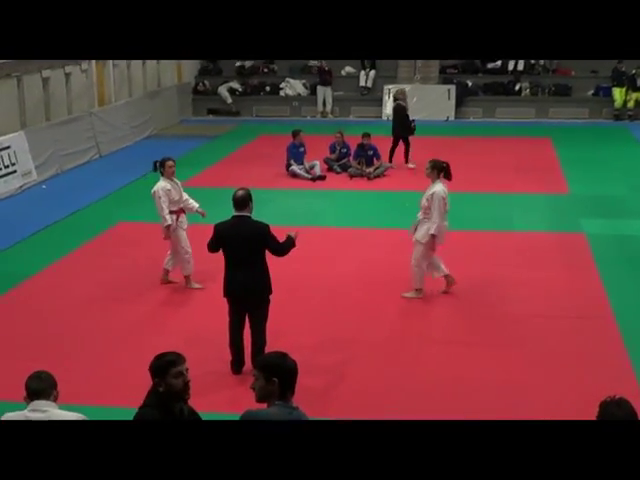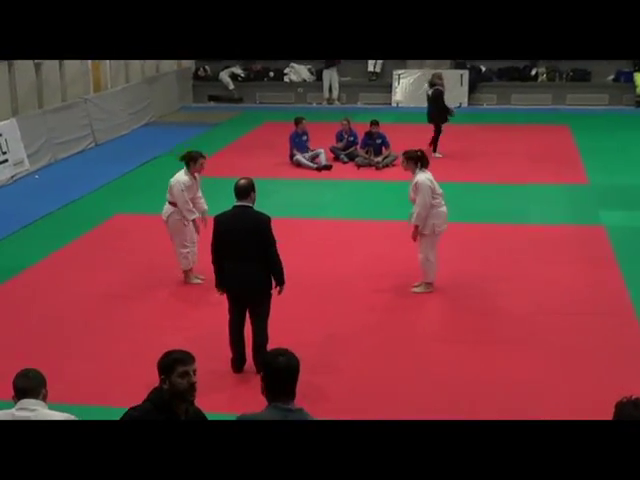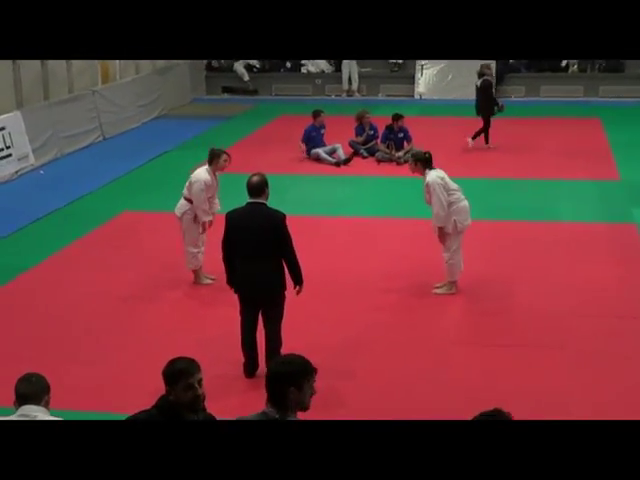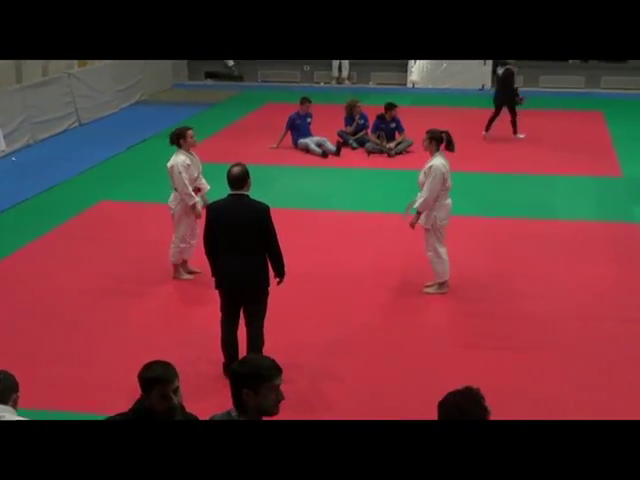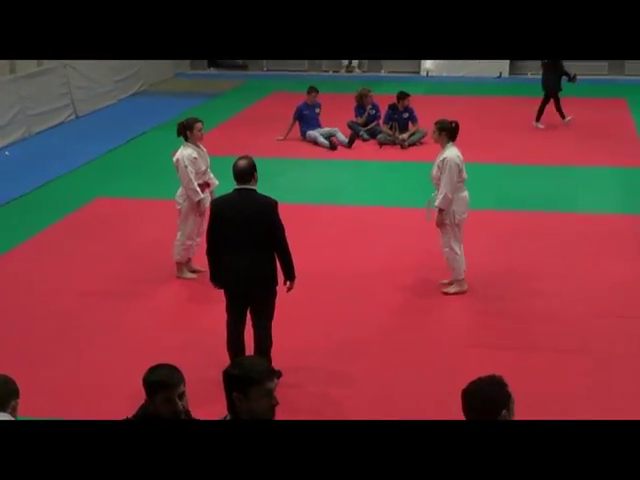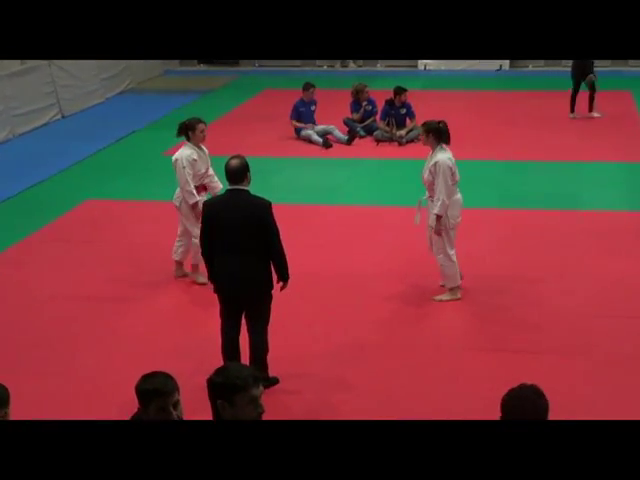
dt=0.4s
person 1, frame 1
left shoulder: (221, 228)
right shoulder: (260, 228)
left elbow: (212, 248)
right elbow: (278, 250)
right wrist: (291, 240)
left hip: (233, 286)
right hip: (257, 286)
left knee: (235, 326)
right knee: (258, 326)
left ankle: (237, 364)
person 1, frame 2
left shoulder: (221, 219)
right shoulder: (262, 220)
left elbow: (217, 254)
right elbow: (271, 253)
left wrist: (220, 280)
right wrist: (279, 279)
left hip: (233, 281)
right hip: (258, 281)
left knee: (236, 322)
right knee: (259, 323)
left ankle: (238, 363)
right ankle: (260, 363)
person 1, frame 3
left shoulder: (233, 216)
right shoulder: (276, 217)
left elbow: (227, 251)
right elbow: (287, 251)
left wrist: (231, 277)
right wrist: (297, 278)
left hip: (244, 281)
right hip: (271, 281)
left knee: (248, 324)
right knee: (272, 326)
left ankle: (250, 367)
person 1, frame 4
left shoulder: (214, 209)
right shoulder: (260, 210)
left elbow: (209, 245)
right elbow: (271, 244)
left wrist: (217, 269)
right wrist: (279, 270)
left hip: (226, 276)
right hip: (254, 277)
left knee: (229, 322)
right knee: (254, 323)
left ankle: (230, 366)
person 1, frame 5
left shoulder: (219, 204)
right shoulder: (268, 205)
left elbow: (212, 243)
right elbow: (279, 242)
left wrist: (215, 273)
right wrist: (289, 272)
left hip: (231, 275)
right hip: (262, 276)
left knee: (234, 324)
right knee: (262, 324)
person 1, frame 6
left shoulder: (211, 206)
right shoulder: (261, 206)
left elbow: (206, 245)
right elbow: (274, 244)
left wrist: (213, 273)
right wrist: (282, 273)
left hip: (225, 278)
right hip: (256, 279)
left knee: (229, 328)
right knee: (257, 329)
right ankle: (259, 377)
person 2, frame 1
left shoulder: (437, 191)
right shoulder: (437, 185)
left elbow: (436, 217)
left wrist: (432, 238)
right wrist: (418, 223)
left hip: (432, 229)
right hip: (427, 225)
left knee: (418, 260)
right knee: (428, 257)
right ankle: (448, 279)
person 2, frame 2
left shoulder: (421, 181)
right shoulder: (421, 174)
left elbow: (422, 206)
left wrist: (416, 228)
right wrist: (416, 224)
left hip: (433, 217)
right hip: (433, 214)
left knee: (426, 252)
right knee: (426, 250)
left ankle: (428, 284)
right ankle: (428, 280)
person 2, frame 3
left shoulder: (432, 180)
right shoulder: (434, 173)
left elbow: (440, 207)
left wrist: (439, 229)
right wrist: (440, 226)
left hip: (455, 213)
right hip: (456, 209)
left knee: (451, 250)
right knee: (451, 248)
left ankle: (451, 285)
right ankle: (451, 281)
person 2, frame 4
left shoulder: (436, 165)
right shoulder: (439, 160)
left elbow: (429, 194)
left wrist: (416, 215)
right wrist: (420, 213)
left hip: (435, 210)
right hip: (438, 207)
left knee: (434, 247)
right knee: (437, 246)
left ankle: (442, 284)
right ankle: (442, 280)
person 2, frame 5
left shoulder: (449, 157)
right shoulder: (448, 151)
left elbow: (447, 188)
left wrist: (440, 213)
right wrist: (441, 210)
left hip: (453, 203)
right hip: (453, 201)
left knee: (450, 243)
right knee: (454, 240)
left ankle: (460, 283)
right ankle: (458, 276)
person 2, frame 6
left shoulder: (441, 161)
right shoulder: (440, 151)
left elbow: (442, 193)
left wrist: (438, 220)
left hip: (446, 207)
right hip: (440, 203)
left knee: (443, 248)
right knee: (436, 243)
left ankle: (454, 289)
right ankle: (453, 276)
person 3, frame 1
left shoulder: (175, 182)
right shoulder: (160, 188)
left elbow: (184, 198)
right elbow: (163, 210)
left wrist: (197, 209)
right wrist: (168, 228)
left hip: (180, 219)
right hip: (172, 222)
left knee: (176, 250)
right knee: (185, 251)
left ankle: (164, 276)
right ankle: (188, 282)
person 3, frame 2
left shoulder: (194, 176)
right shoulder: (180, 181)
left elbow: (197, 196)
right elbow: (184, 204)
left wrist: (203, 213)
right wrist: (194, 220)
left hip: (184, 213)
right hip: (175, 214)
left knee: (192, 242)
right knee: (183, 245)
left ankle: (190, 272)
right ankle: (188, 276)
person 3, frame 3
left shoulder: (213, 174)
right shoulder: (201, 178)
left elbow: (212, 197)
right elbow: (200, 202)
left wrist: (212, 215)
right wrist: (206, 219)
left hip: (197, 210)
right hip: (188, 211)
left knee: (199, 242)
right knee: (193, 244)
left ankle: (200, 272)
right ankle: (198, 277)
person 3, frame 4
left shoulder: (191, 155)
right shoulder: (179, 161)
left elbow: (198, 178)
right elbow: (184, 187)
left wrist: (202, 197)
right wrist: (194, 206)
left hip: (192, 199)
right hip: (182, 202)
left knee: (191, 235)
right knee: (181, 236)
left ankle: (185, 265)
right ankle: (177, 271)
person 3, frame 5
left shoulder: (199, 148)
right shoulder: (185, 155)
left elbow: (206, 171)
right elbow: (189, 182)
left wrist: (210, 193)
right wrist: (199, 203)
left hip: (201, 194)
right hip: (190, 198)
left knee: (196, 232)
right knee: (186, 233)
left ankle: (188, 264)
right ankle: (180, 269)
person 3, frame 6
left shoulder: (201, 150)
right shoulder: (184, 155)
left elbow: (209, 173)
right elbow: (186, 184)
left wrist: (217, 192)
right wrist: (196, 205)
left hip: (198, 196)
right hip: (188, 200)
left knee: (186, 234)
right knee: (199, 234)
left ankle: (179, 269)
right ankle: (196, 272)
